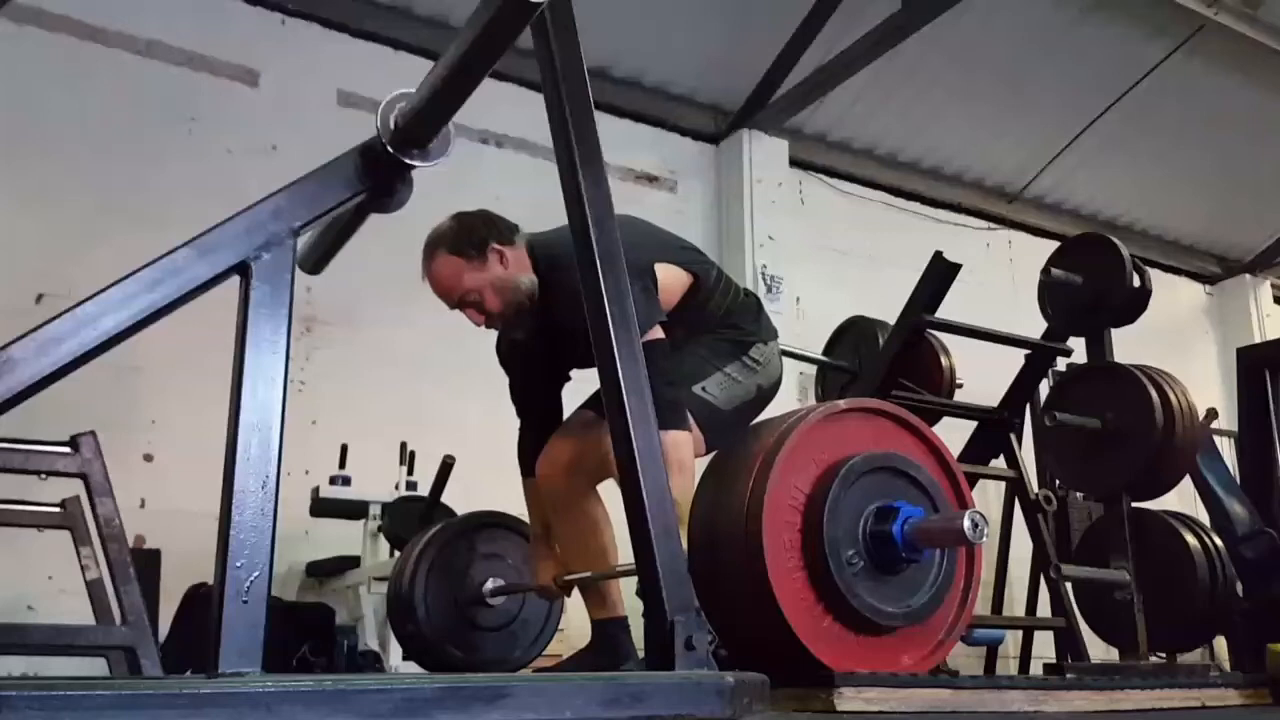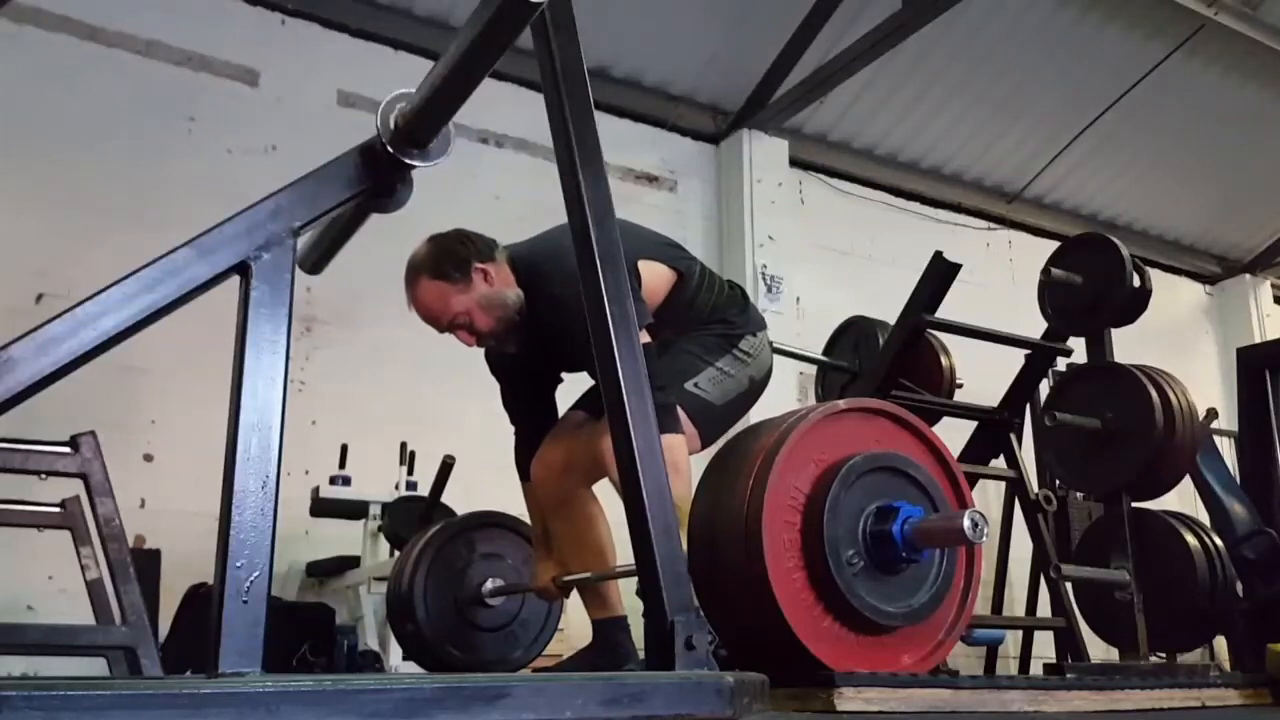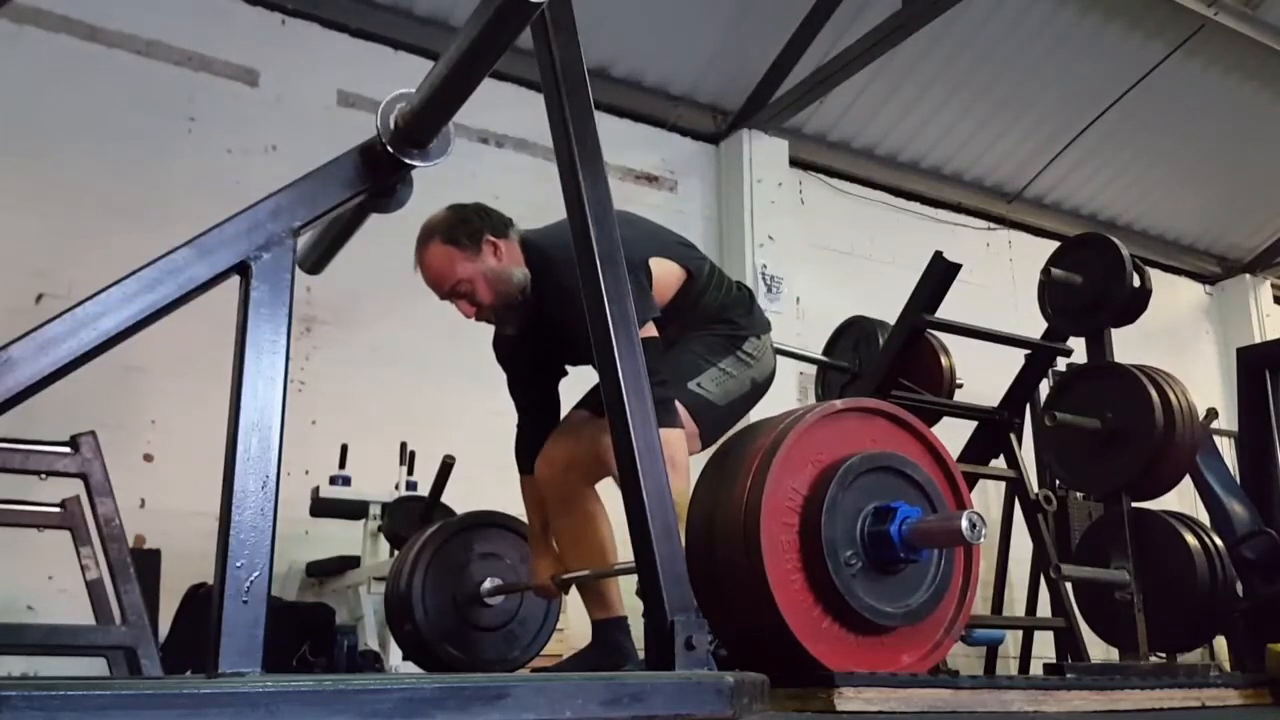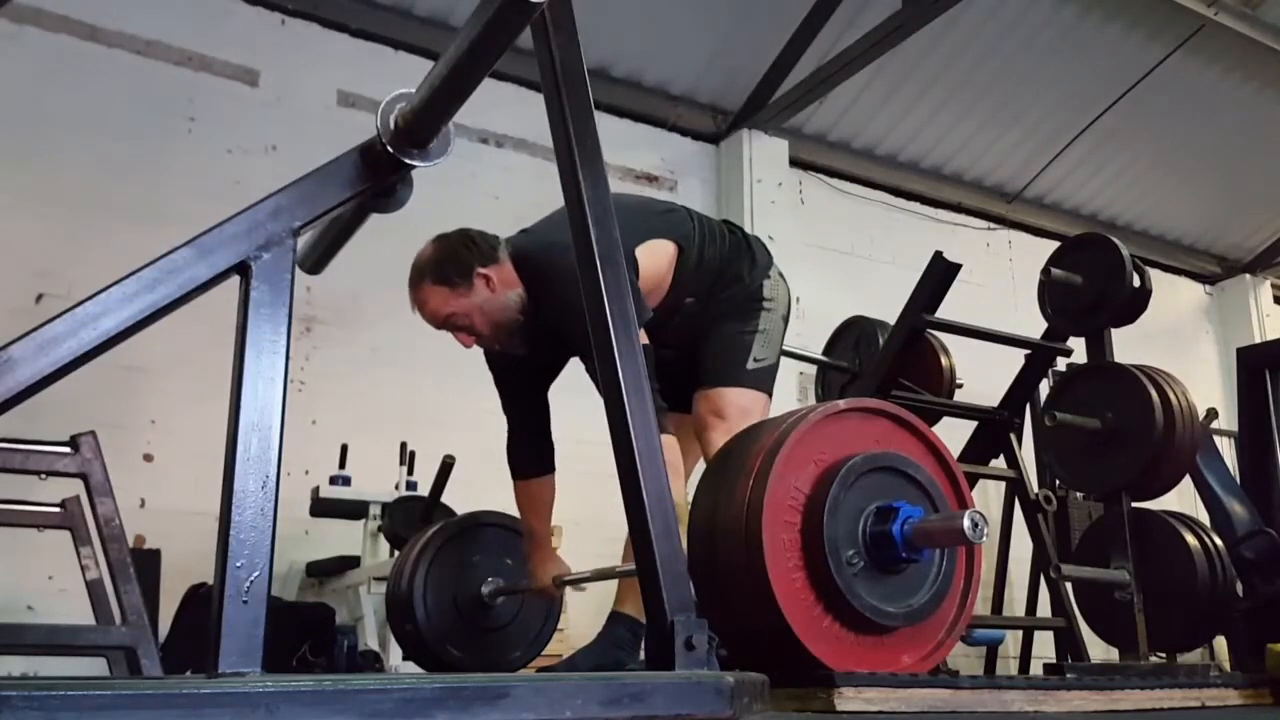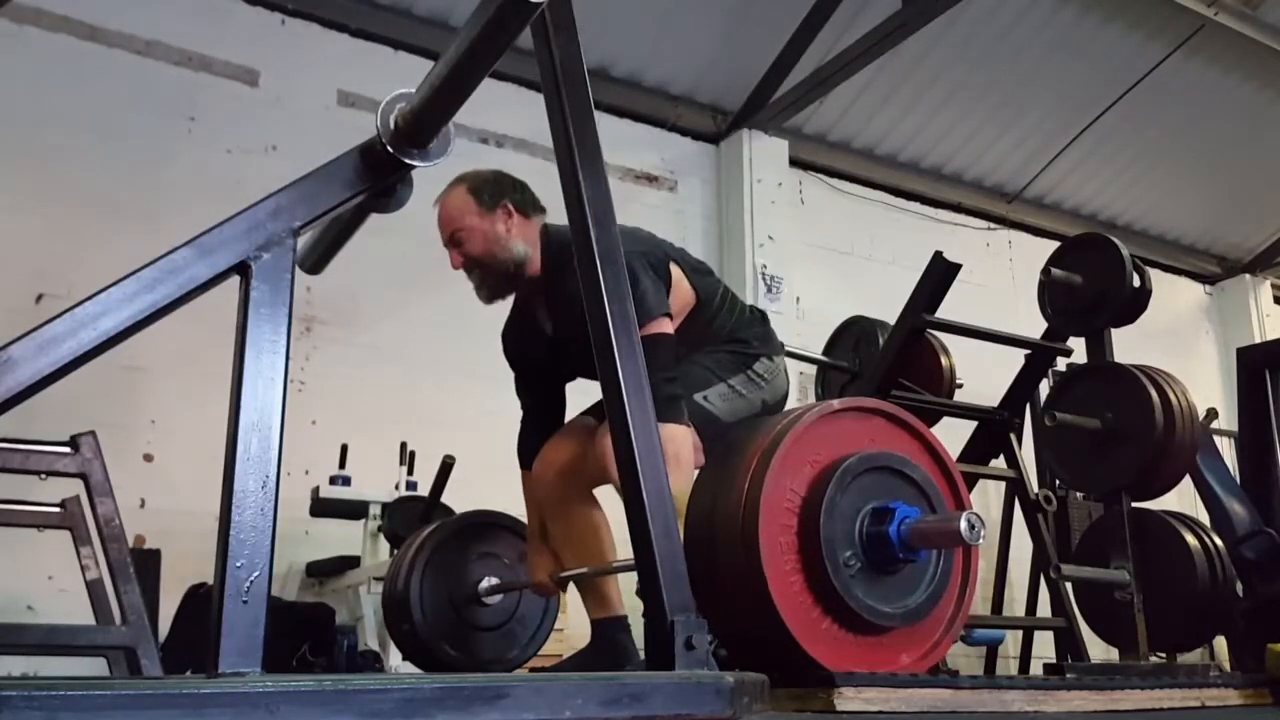
dt=1s
person 1, frame 1
right shoulder: (521, 332)
left elbow: (660, 400)
right elbow: (536, 431)
left wrist: (683, 544)
right wrist: (542, 551)
left hip: (734, 347)
right knee: (559, 465)
right ankle: (612, 643)
person 1, frame 2
left shoulder: (573, 279)
right shoulder: (508, 337)
left elbow: (652, 403)
right elbow: (533, 439)
left wrist: (680, 544)
right wrist: (544, 554)
left hip: (725, 340)
right hip: (658, 352)
right knee: (555, 466)
right ankle: (611, 642)
person 1, frame 3
left shoulder: (582, 267)
right shoulder: (517, 327)
left elbow: (652, 397)
right elbow: (535, 432)
right wrist: (541, 549)
left hip: (728, 339)
right hip: (658, 352)
right knee: (558, 466)
right ankle: (611, 641)
person 1, frame 4
left shoulder: (572, 275)
right shoulder: (512, 330)
right elbow: (528, 439)
right wrist: (539, 551)
left hip: (739, 294)
right hip: (675, 323)
left knee: (726, 449)
right ankle: (620, 640)
person 1, frame 5
right shoulder: (527, 325)
left elbow: (660, 396)
right elbow: (538, 429)
right wrist: (538, 546)
left hip: (740, 363)
right knee: (554, 469)
right ankle: (612, 640)
